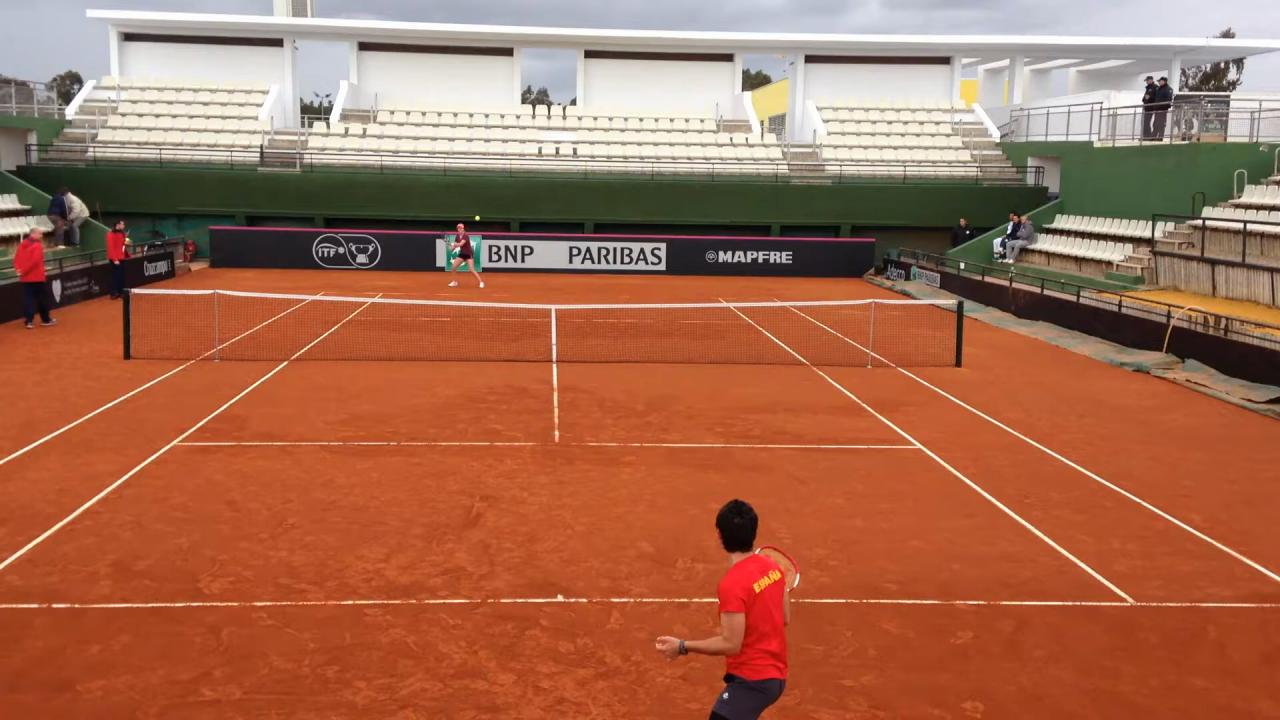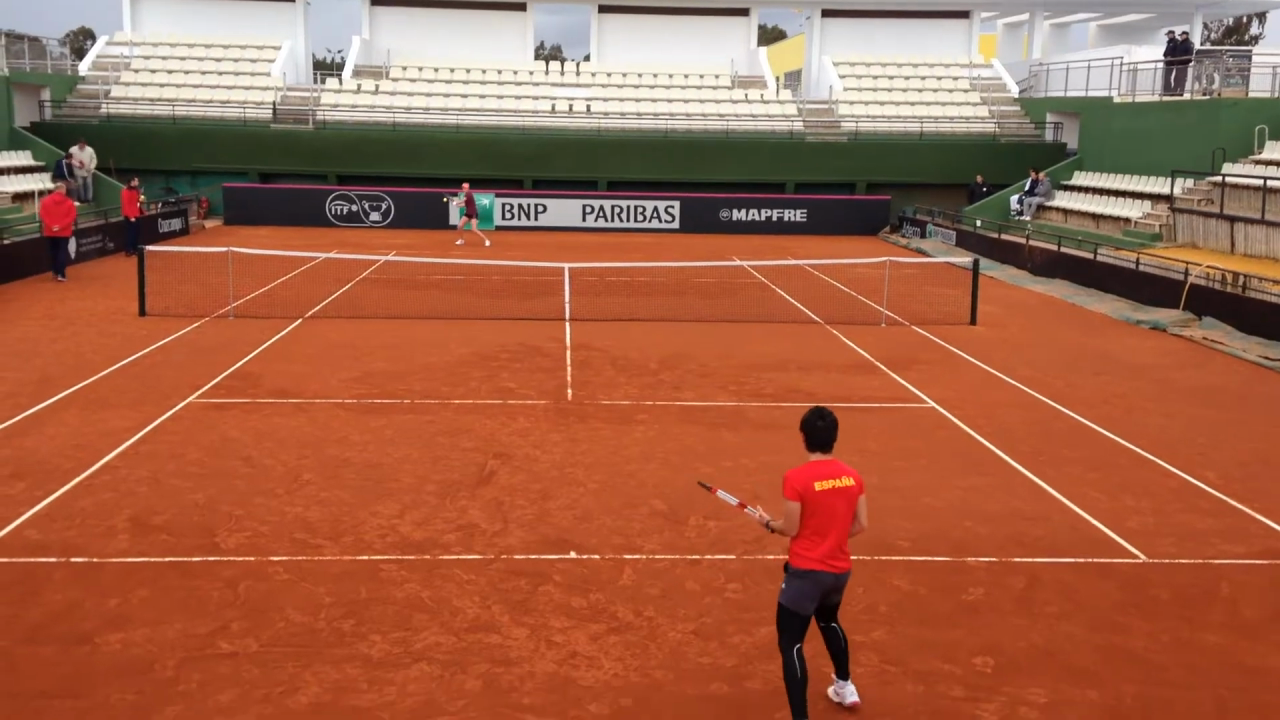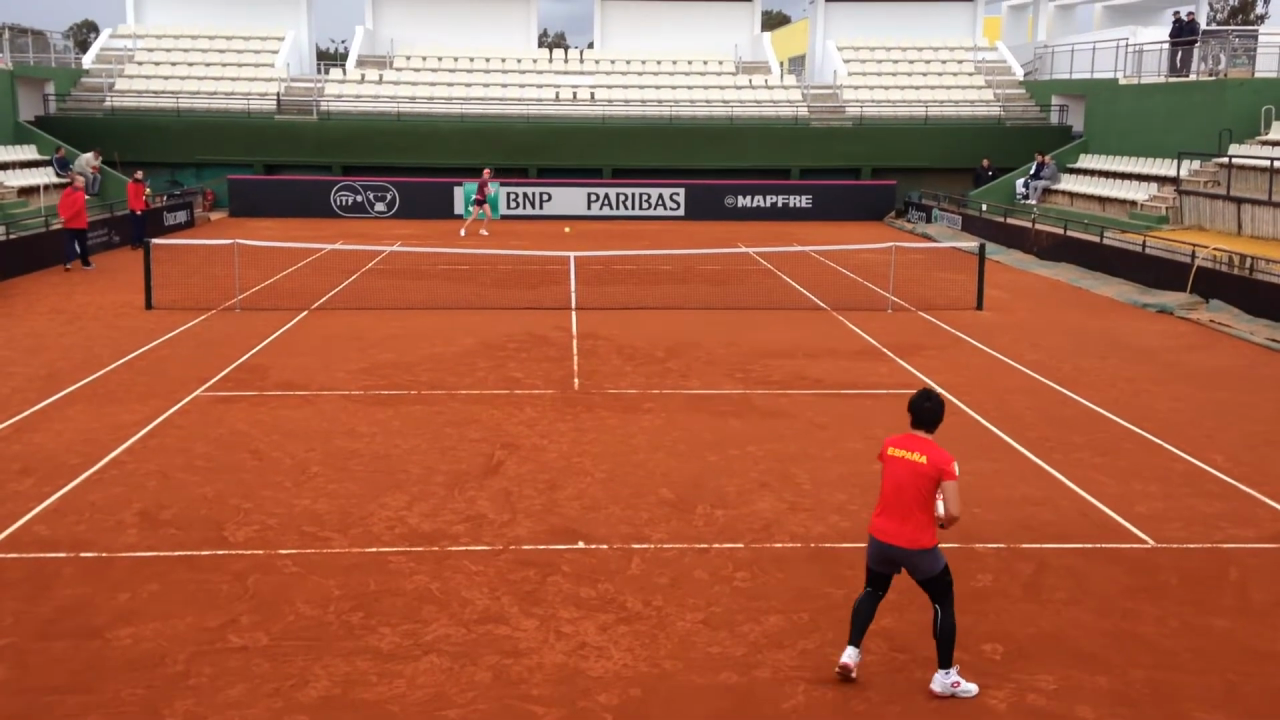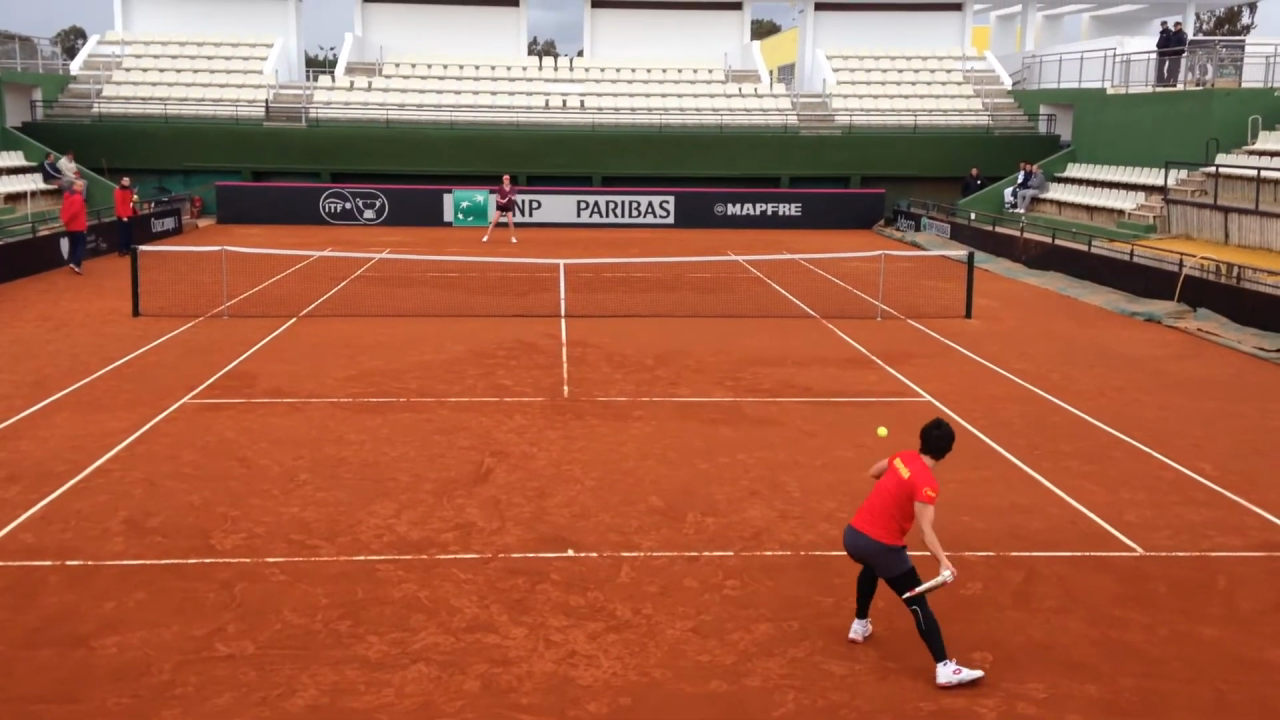
dt=0.7s
person 1, frame 1
left shoulder: (732, 585)
right shoulder: (772, 567)
left elbow: (731, 645)
left wrist: (683, 647)
left hip: (752, 681)
right hip: (775, 676)
person 1, frame 2
left shoulder: (796, 478)
right shoulder: (852, 476)
left elbow: (790, 529)
right elbow: (861, 524)
left wrist: (768, 522)
left hip: (806, 571)
right hip: (840, 569)
left knee: (790, 642)
right knee: (828, 621)
right ankle: (846, 688)
person 1, frame 3
left shoulder: (889, 445)
right shoulder: (941, 458)
right elbow: (954, 513)
right wrist: (943, 521)
left hip: (880, 538)
right hip: (917, 547)
left knee: (873, 592)
right knee: (944, 603)
left ankle: (851, 653)
right ankle: (945, 676)
person 1, frame 4
left shoulder: (902, 457)
right shoulder: (926, 484)
left elbow: (873, 472)
right elbow: (926, 529)
right wrist: (942, 560)
left hip: (852, 535)
right hip: (881, 544)
left knee: (872, 567)
right knee: (918, 603)
left ankle: (860, 625)
right ankle: (945, 668)
